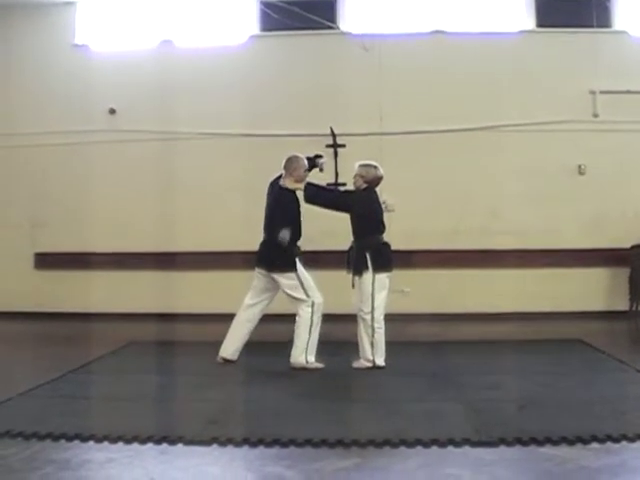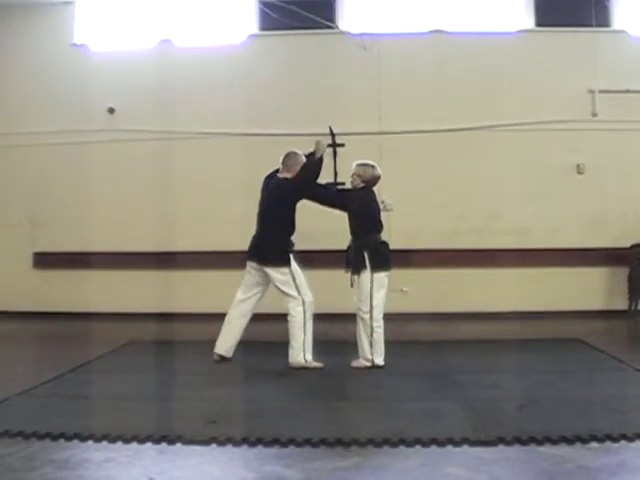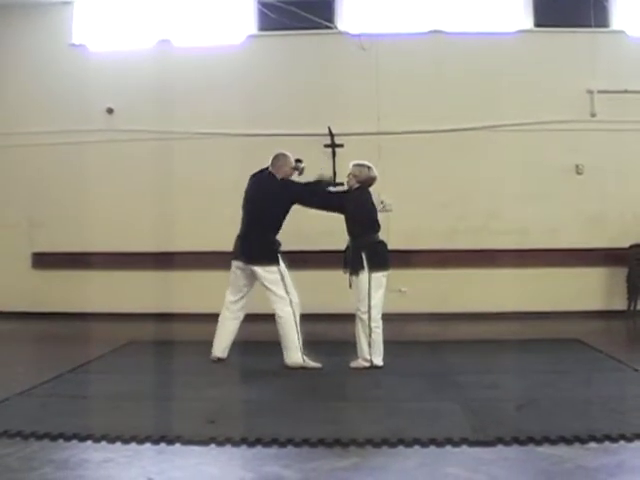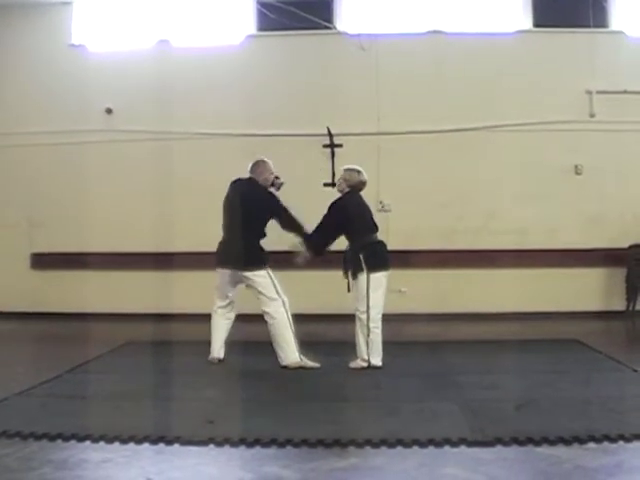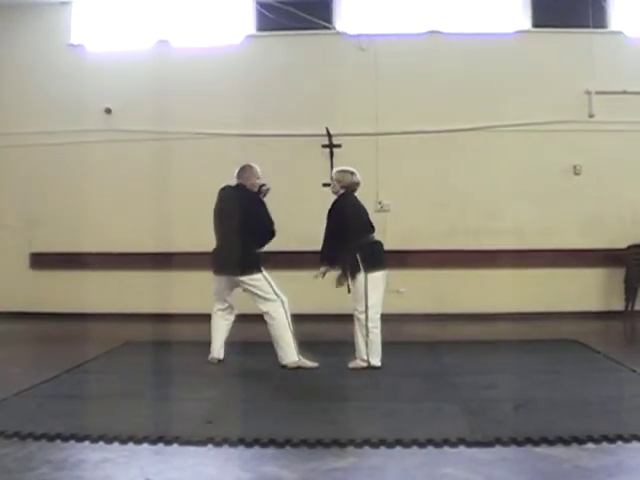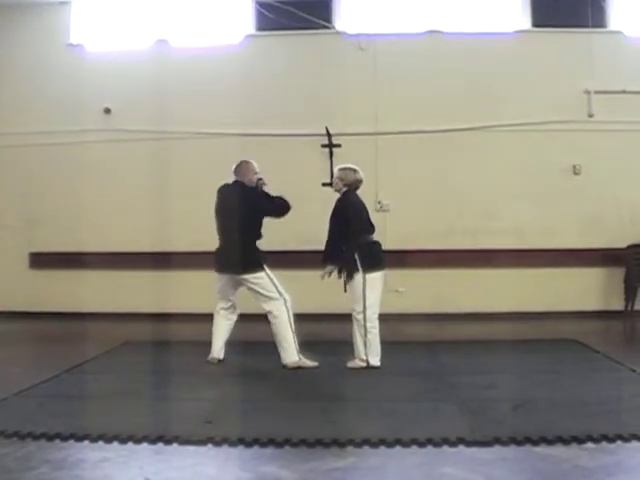
dt=0.2s
person 1, frame 1
left shoulder: (276, 186)
right shoulder: (285, 196)
left elbow: (294, 165)
right elbow: (280, 220)
left wrist: (314, 160)
right wrist: (282, 233)
left hip: (266, 256)
right hip: (282, 259)
left knee: (252, 305)
right knee: (312, 302)
left ankle: (227, 352)
right ankle: (302, 358)
person 1, frame 2
left shoulder: (271, 180)
right shoulder: (287, 187)
right elbow: (307, 178)
left wrist: (311, 158)
right wrist: (318, 155)
left hip: (258, 251)
right hip: (278, 255)
left knee: (244, 301)
right knee: (302, 301)
left ankle: (222, 350)
right ankle: (300, 357)
person 1, frame 3
left shoulder: (256, 179)
right shoulder: (282, 187)
left elbow: (270, 175)
right elbow: (308, 193)
left wrist: (294, 168)
right wrist: (324, 180)
left hip: (242, 251)
right hip: (265, 253)
left knee: (234, 301)
right knee: (286, 303)
left ankle: (218, 351)
right ankle: (295, 357)
person 1, frame 4
left shoulder: (234, 187)
right shoulder: (263, 195)
right elbow: (285, 217)
left wrist: (269, 186)
right wrist: (305, 236)
left hip: (226, 256)
right hip: (250, 257)
left knee: (222, 305)
right knee: (276, 305)
left ankle: (216, 352)
right ankle: (292, 357)
person 1, frame 5
left shoulder: (223, 194)
right shoulder: (251, 200)
right elbow: (268, 231)
right wrist: (254, 245)
left hip: (221, 261)
right hip: (245, 262)
left knee: (222, 307)
right knee: (276, 305)
left ankle: (215, 353)
right ankle: (291, 357)
person 1, frame 6
left shoulder: (223, 193)
right shoulder: (251, 195)
right elbow: (283, 207)
right wrist: (260, 191)
left hip: (224, 259)
right hip: (248, 260)
left knee: (225, 306)
right knee: (278, 303)
left ankle: (216, 353)
right ankle: (293, 357)
person 2, frame 1
left shoulder: (364, 199)
right shoulder: (364, 198)
left elbow: (331, 198)
right elbow: (335, 196)
left wrist: (302, 187)
right wrist: (305, 187)
left hip: (372, 260)
right hip: (370, 258)
left knee: (371, 311)
right knee: (366, 311)
left ankle: (375, 358)
right ankle: (370, 356)
person 2, frame 2
left shoulder: (360, 198)
right shoulder: (362, 197)
left elbow: (328, 195)
right elbow: (332, 195)
left hip: (371, 259)
right hip: (369, 257)
left knee: (370, 311)
right knee: (366, 310)
left ankle: (374, 358)
right ankle: (369, 356)
person 2, frame 3
left shoulder: (353, 197)
right shoulder: (360, 197)
left elbow: (322, 201)
right elbow: (330, 199)
left hip: (368, 259)
right hip: (369, 257)
left knee: (368, 311)
right knee: (365, 310)
left ankle: (372, 358)
right ankle: (368, 356)
person 2, frame 4
left shoulder: (343, 204)
right shoulder: (353, 202)
left elbow: (326, 229)
right elbow: (333, 231)
left wrist: (308, 250)
right wrist: (313, 248)
left hip: (368, 260)
right hip: (371, 258)
left knee: (368, 312)
right knee: (365, 311)
left ankle: (372, 358)
right ankle: (367, 356)
person 2, frame 5
left shoulder: (341, 205)
right shoulder: (350, 203)
left elbow: (333, 236)
left wrist: (326, 263)
right wrist: (343, 267)
left hip: (365, 261)
right hip: (368, 259)
left knee: (366, 312)
right knee: (364, 311)
left ankle: (371, 358)
right ankle: (366, 356)
person 2, frame 6
left shoulder: (345, 202)
right shoulder: (352, 201)
left elbow: (337, 235)
left wrist: (331, 262)
right wrist: (341, 263)
left hip: (363, 261)
right hip: (365, 259)
left knee: (364, 311)
right knee: (362, 311)
left ankle: (370, 358)
right ankle: (365, 356)
